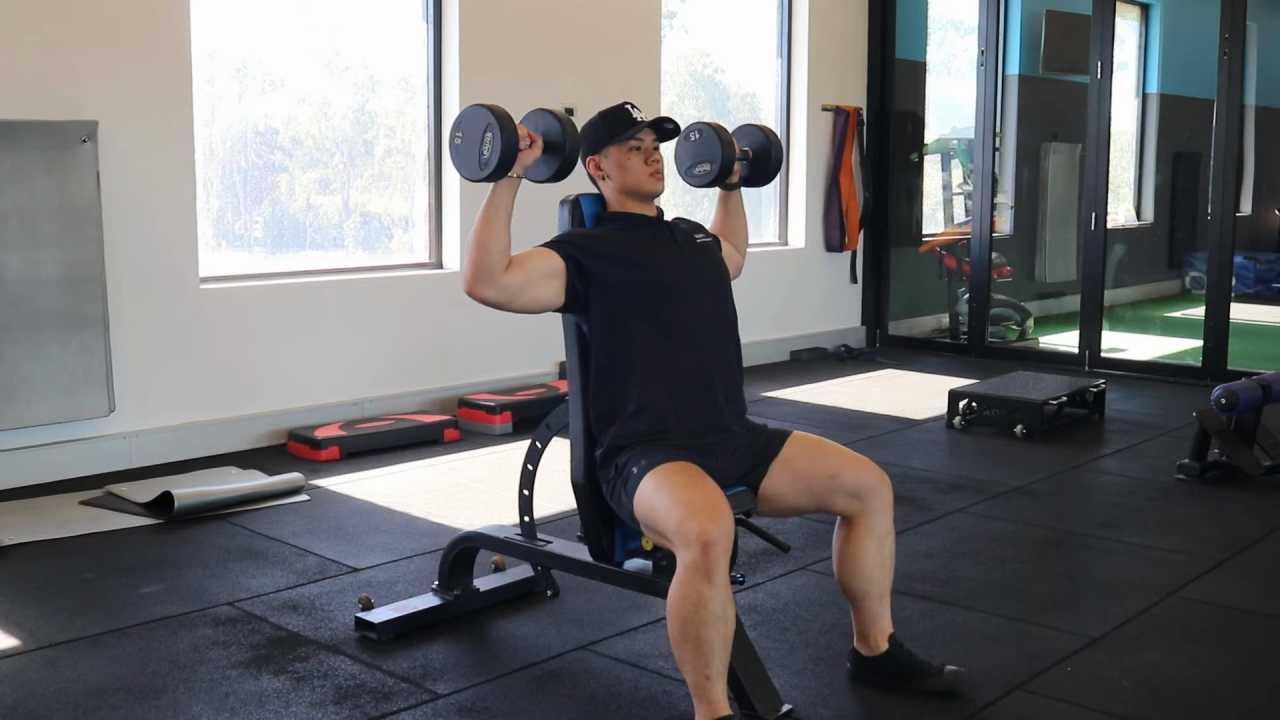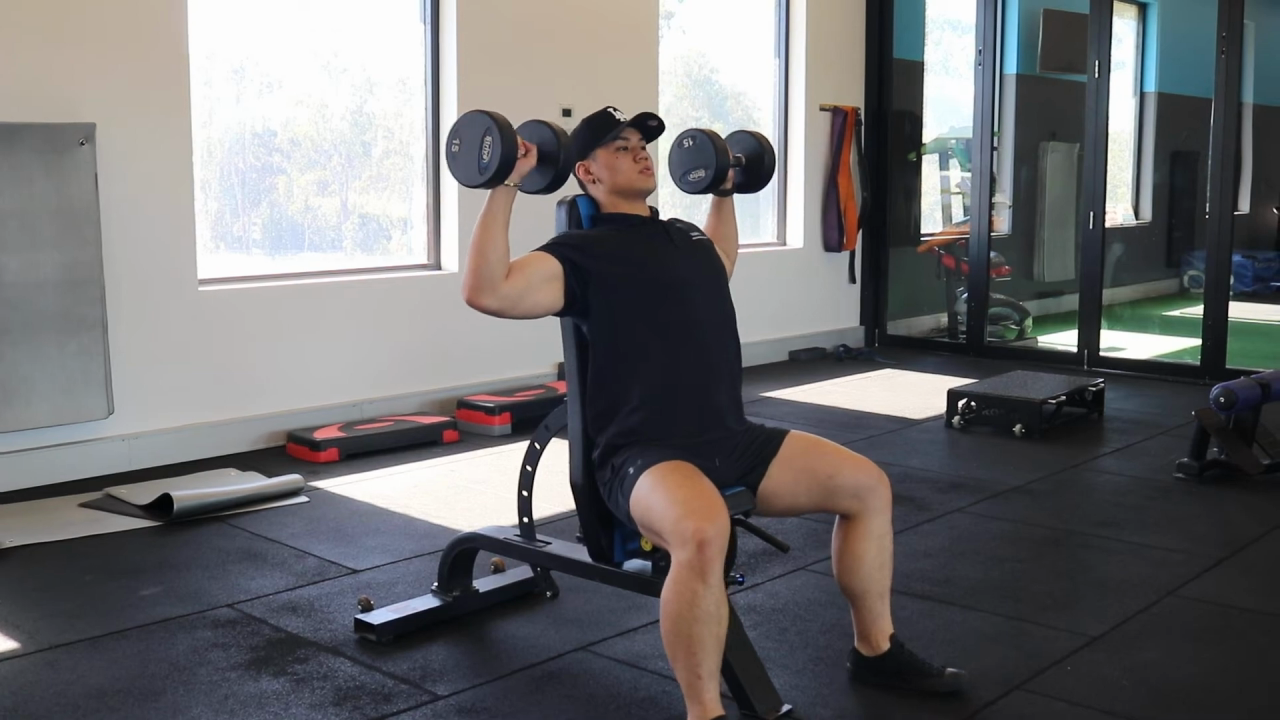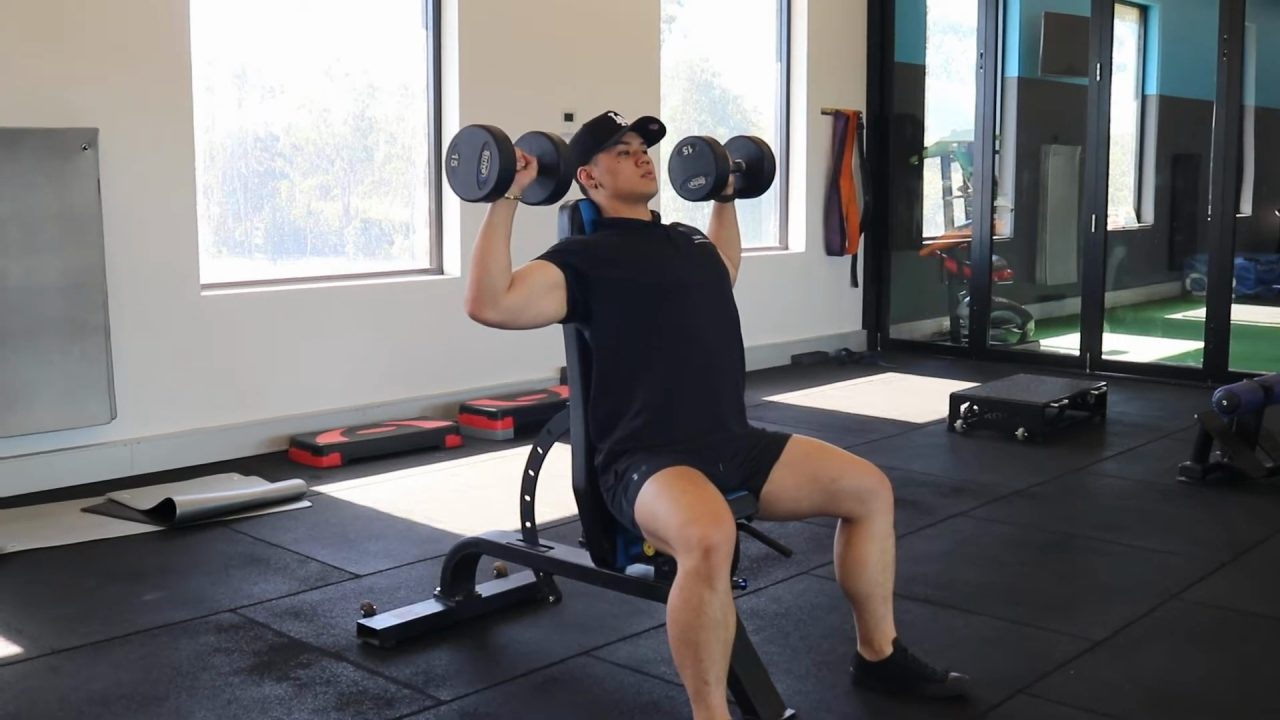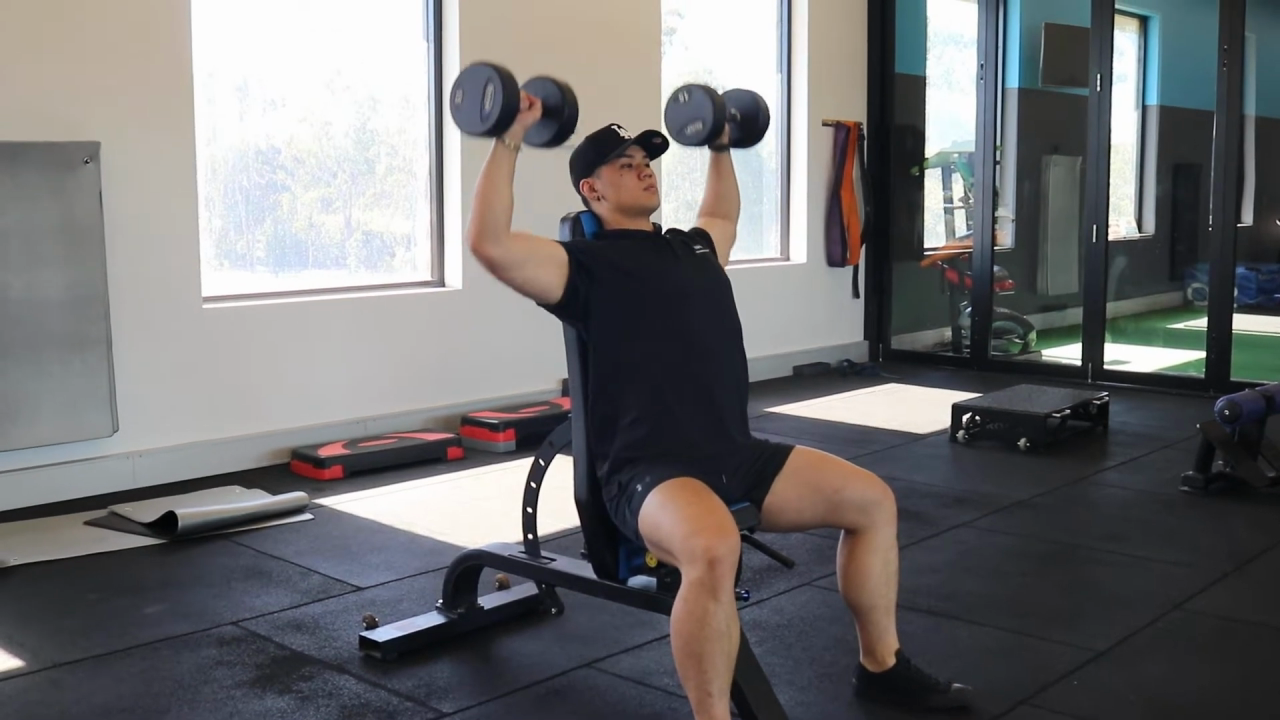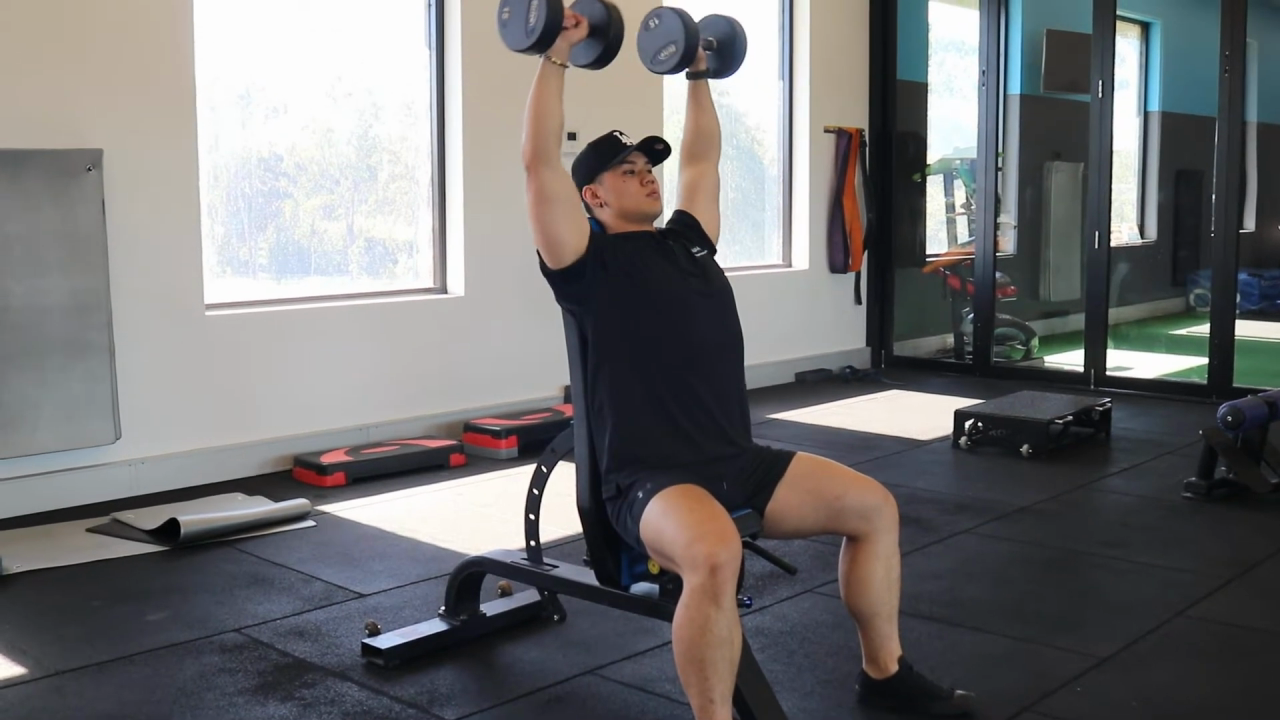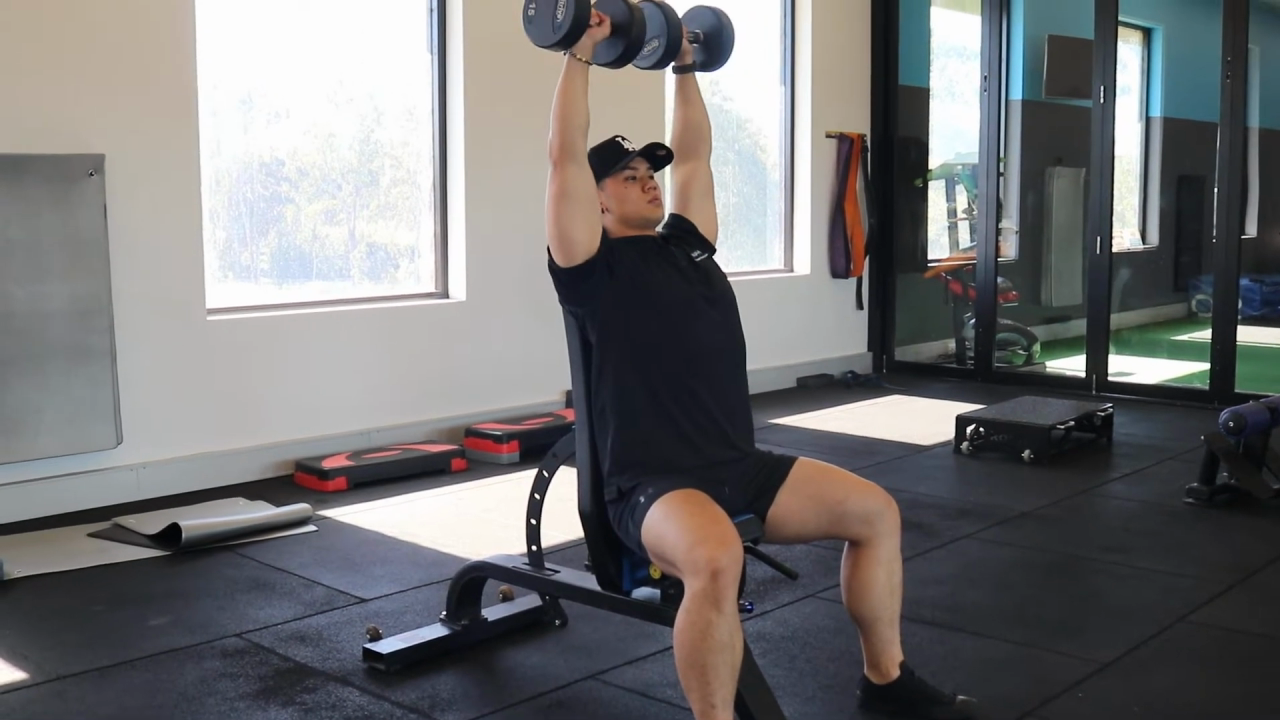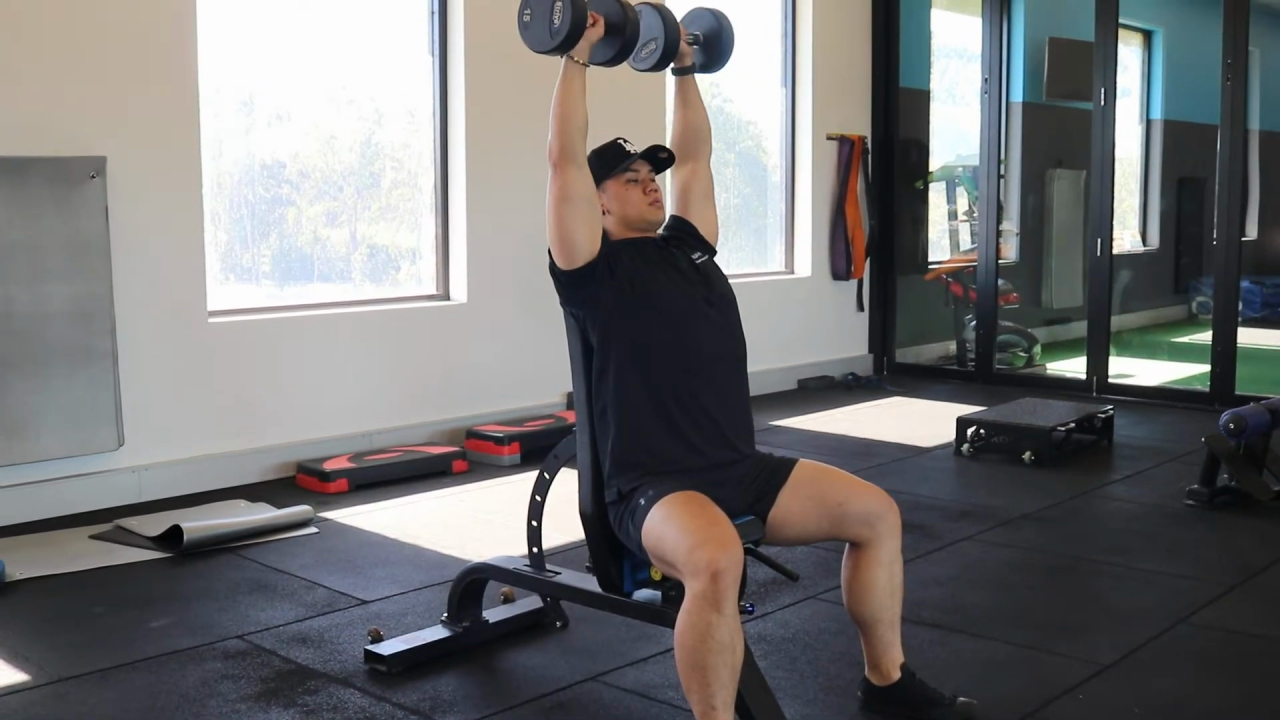
dt=0.4s
person 1, frame 1
left shoulder: (691, 235)
right shoulder: (588, 250)
left elbow: (733, 258)
right elbow: (486, 281)
left wrist: (731, 185)
right wrist: (508, 178)
left hip: (734, 438)
right hip: (647, 454)
left knee: (869, 487)
right knee: (708, 534)
left ankle: (876, 650)
person 1, frame 2
left shoulder: (684, 235)
right shoulder: (584, 252)
left elbow: (722, 262)
right elbow: (486, 291)
left wrist: (723, 191)
right wrist: (505, 187)
left hip: (731, 438)
right hip: (646, 454)
left knee: (868, 485)
right knee: (702, 534)
left ankle: (875, 649)
person 1, frame 3
left shoulder: (686, 239)
right shoulder: (586, 258)
left elbow: (725, 269)
right elbow: (488, 304)
left wrist: (724, 196)
right wrist: (506, 199)
left hip: (734, 442)
right hip: (648, 459)
left knee: (870, 489)
right knee: (709, 539)
left ankle: (879, 654)
person 1, frame 4
left shoulder: (689, 246)
right shoulder: (590, 266)
left elbow: (724, 215)
right elbow: (489, 241)
left wrist: (719, 148)
right wrist: (509, 139)
left hip: (736, 453)
right hip: (651, 470)
left knee: (872, 501)
right knee: (714, 550)
left ankle: (882, 666)
person 1, frame 5
left shoulder: (687, 238)
right shoulder: (592, 262)
left elbow: (704, 156)
right elbow: (539, 162)
left wrist: (698, 75)
right wrist: (556, 56)
left hip: (738, 459)
right hip: (652, 478)
left knee: (874, 507)
right knee: (715, 556)
person 1, frame 6
left shoulder: (686, 243)
right shoulder: (596, 266)
left elbow: (695, 153)
right elbow: (565, 156)
left wrist: (683, 68)
right wrist: (580, 52)
left hip: (739, 464)
right hip: (654, 483)
left knee: (875, 512)
right knee: (716, 562)
person 1, frame 7
left shoulder: (687, 245)
right shoulder: (597, 268)
left elbow: (695, 156)
right elbow: (565, 160)
left wrist: (683, 70)
right wrist: (578, 54)
left hip: (739, 467)
right hip: (656, 485)
left knee: (877, 514)
right knee: (717, 563)
